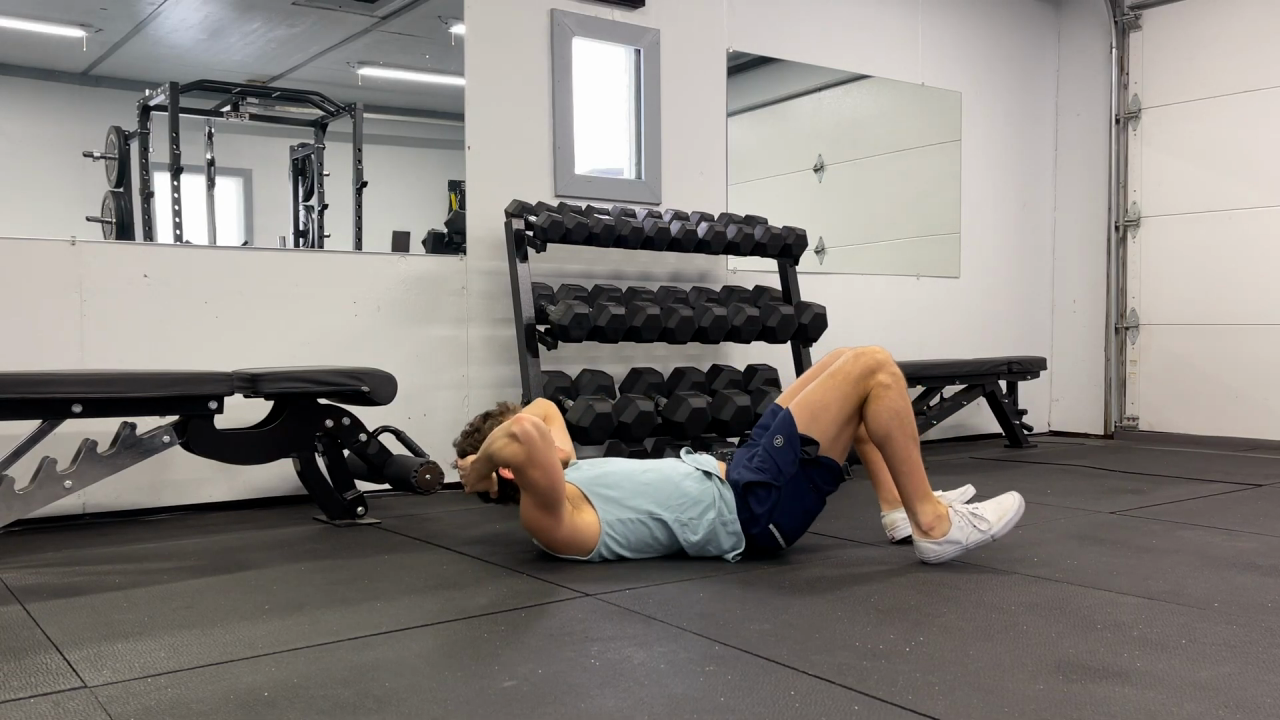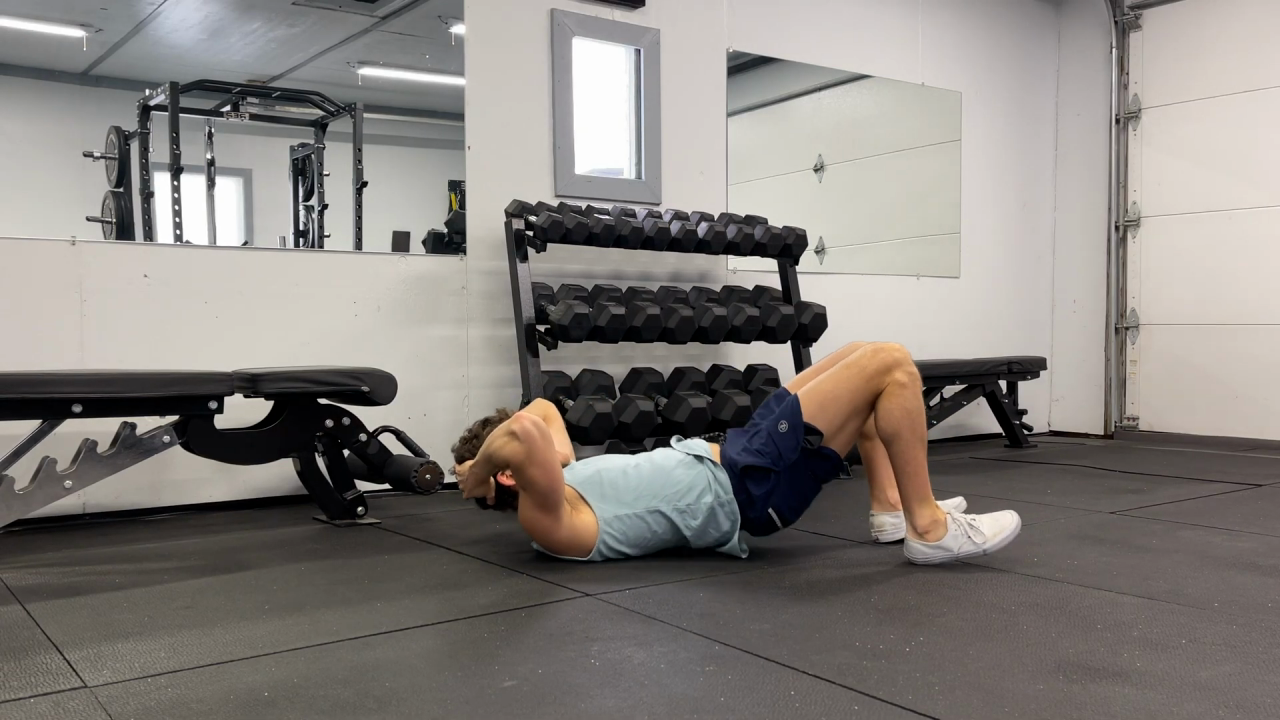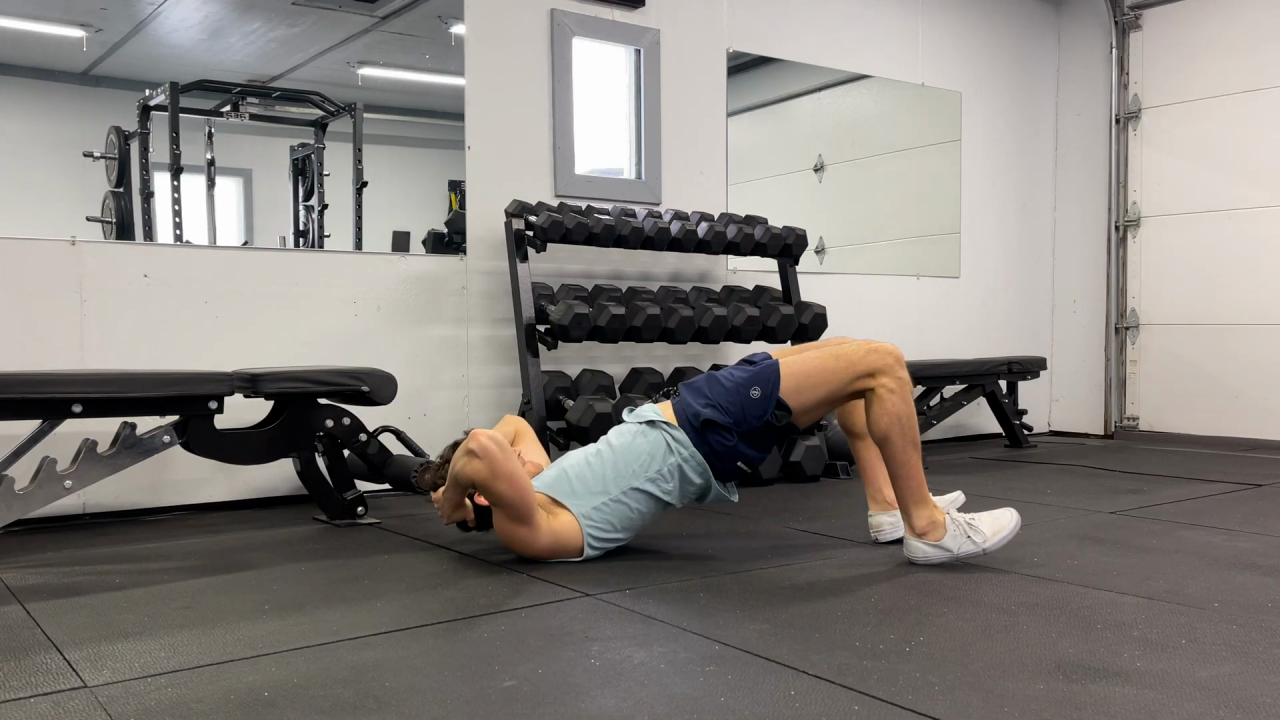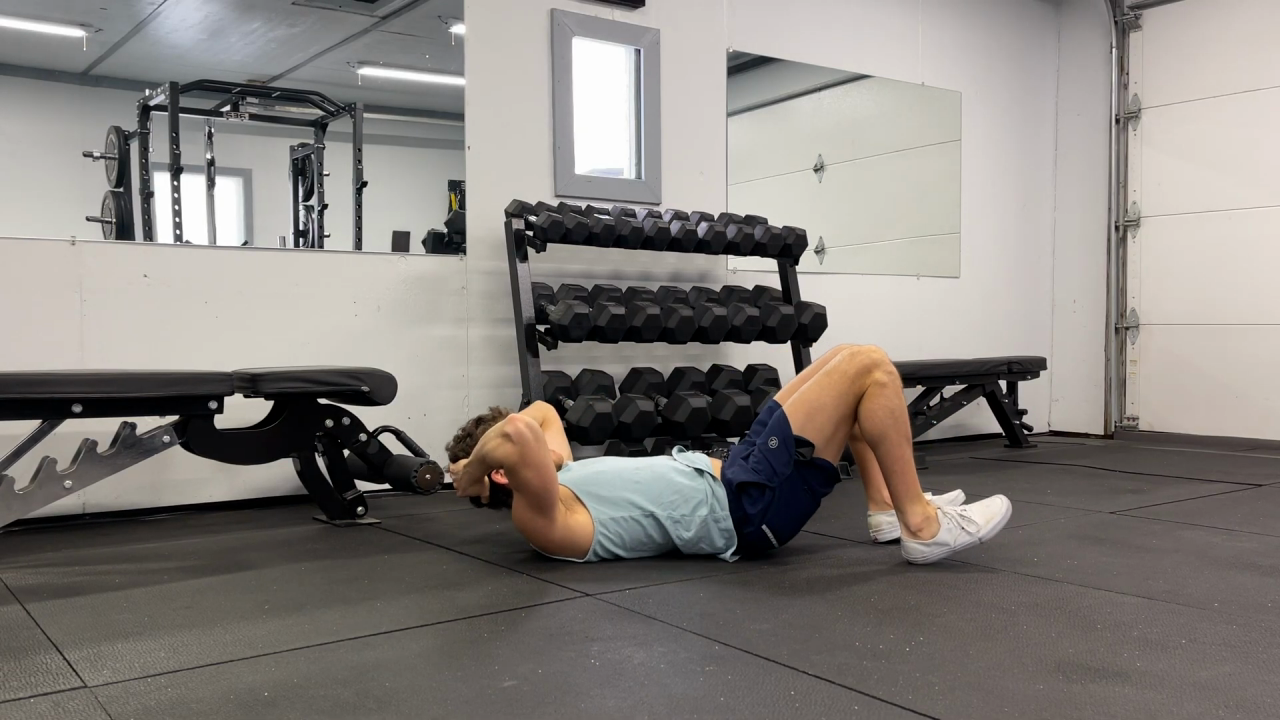
dt=0.5s
person 1, frame 1
left shoulder: (565, 484)
right shoulder: (551, 519)
left elbow: (543, 408)
right elbow: (524, 432)
left wrist: (520, 453)
right wrist: (477, 471)
left hip: (734, 479)
right hip: (755, 507)
left knee: (848, 364)
right knee: (875, 367)
left ankle: (902, 509)
right ankle: (935, 525)
person 1, frame 2
left shoulder: (564, 483)
right shoulder: (550, 523)
left elbow: (542, 407)
right elbow: (524, 430)
right wrist: (476, 473)
left hip: (732, 459)
right hip: (749, 484)
left knee: (861, 359)
right knee: (892, 364)
left ankle: (893, 512)
right ankle: (929, 529)
person 1, frame 3
left shoulder: (535, 493)
right shoulder: (525, 528)
left elbow: (511, 424)
right elbow: (482, 449)
left wrist: (460, 485)
right wrist: (450, 498)
left hip: (696, 418)
left knee: (850, 354)
right knee: (884, 364)
left ankle: (888, 510)
right ankle: (928, 528)
person 1, frame 4
left shoulder: (558, 486)
right shoulder: (543, 520)
left elbow: (542, 411)
right elbow: (518, 433)
left wrist: (471, 457)
right wrist: (469, 472)
left hip: (731, 473)
right hip: (748, 504)
left knee: (846, 361)
right knee: (870, 367)
left ankle: (890, 510)
right ankle: (923, 525)
